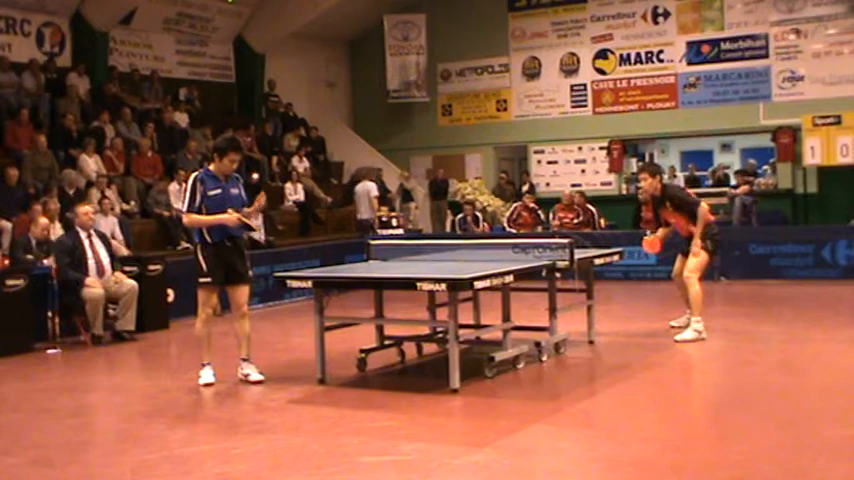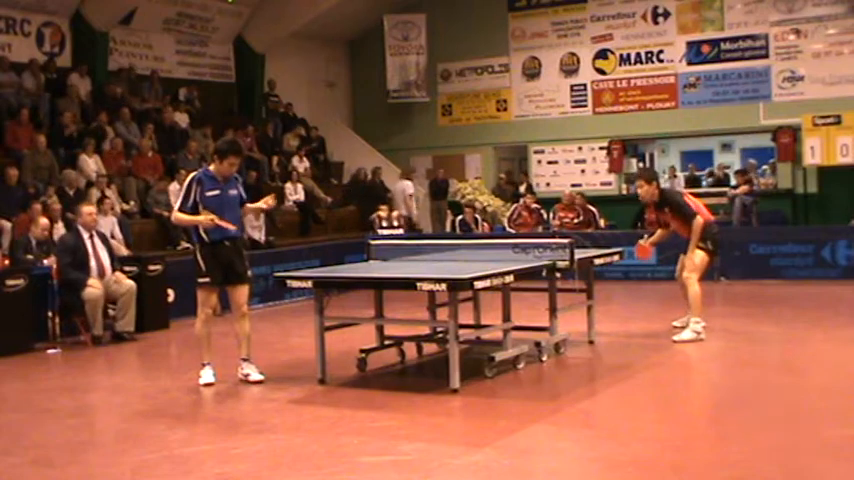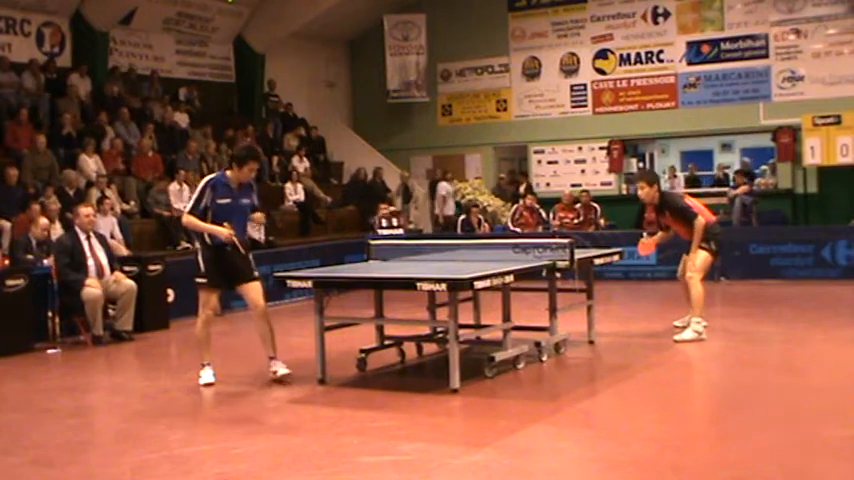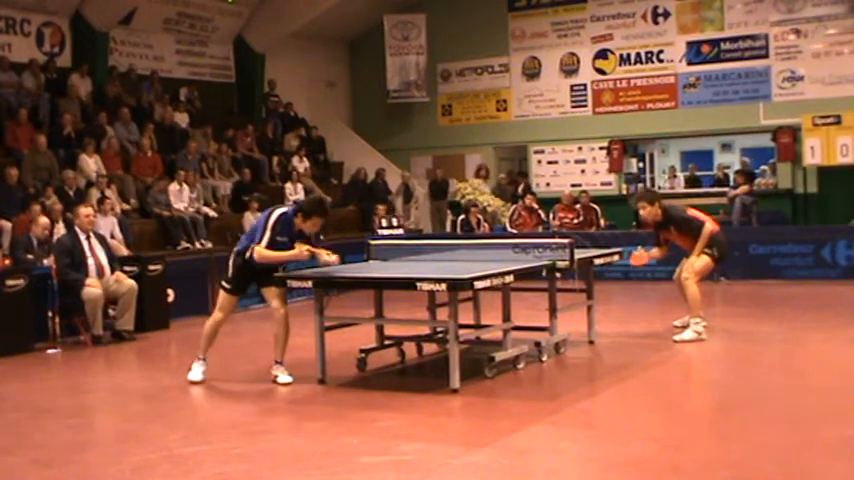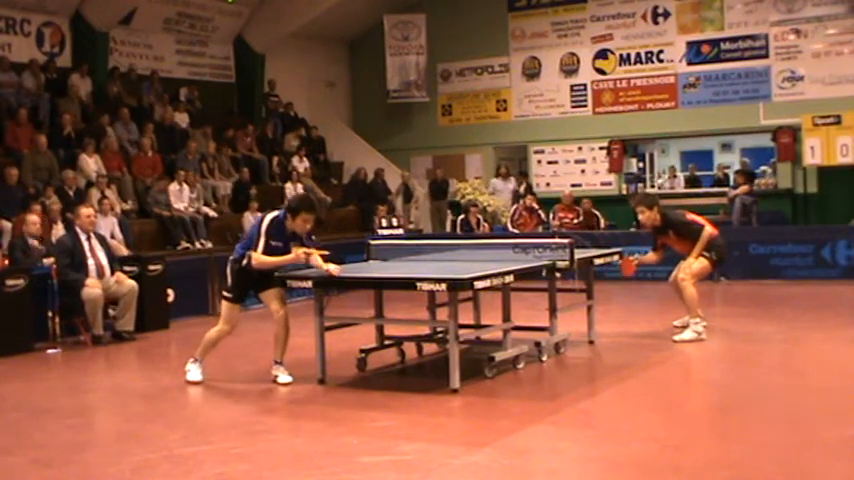
dt=0.7s
person 1, frame 1
left shoulder: (236, 180)
right shoulder: (199, 180)
right elbow: (188, 219)
left wrist: (255, 208)
right wrist: (221, 218)
left hip: (236, 247)
right hip: (211, 250)
left knee: (242, 309)
right knee: (206, 311)
left ankle: (245, 363)
right ankle: (206, 366)
person 1, frame 2
left shoulder: (235, 181)
right shoulder: (196, 180)
right elbow: (176, 216)
left wrist: (259, 205)
right wrist: (198, 220)
left hip: (235, 248)
right hip: (209, 250)
left knee: (242, 310)
right knee: (206, 311)
left ankle: (245, 363)
right ankle: (206, 366)
person 1, frame 3
left shoulder: (249, 187)
right shoulder: (210, 184)
right elbow: (186, 218)
left wrist: (258, 217)
right wrist: (215, 229)
left hip: (239, 252)
right hip: (213, 253)
left knee: (260, 307)
right knee: (207, 313)
left ankle: (274, 361)
right ankle: (206, 367)
person 1, frame 4
left shoulder: (311, 224)
right shoulder: (276, 217)
left elbow: (317, 251)
right elbow: (259, 255)
left wrist: (326, 258)
right wrist: (293, 254)
left hip: (270, 267)
right hip: (245, 260)
left knee: (281, 311)
right knee: (220, 315)
left ankle: (278, 366)
right ankle: (200, 361)
person 1, frame 5
left shoulder: (302, 227)
right shoulder: (269, 222)
left elbow: (310, 254)
right elbow: (257, 261)
left wrist: (324, 266)
right wrist: (291, 258)
left hip: (267, 271)
right hip: (242, 267)
left knee: (281, 313)
right knee: (226, 327)
left ankle: (278, 366)
right ankle: (195, 362)
person 2, frame 1
left shoulder: (673, 192)
right shoulder: (656, 201)
left elbow: (703, 208)
right elbow: (666, 226)
left wrist: (697, 238)
right wrist: (655, 238)
left hip: (705, 235)
right hip: (691, 237)
left knee: (690, 276)
right knee: (677, 275)
left ankle: (697, 327)
right ankle: (691, 315)
person 2, frame 2
left shoulder: (672, 198)
right shoulder: (657, 204)
left elbow: (698, 221)
right elbow: (665, 228)
left wrist: (691, 252)
right wrist: (649, 241)
left hip: (706, 235)
right hip: (694, 236)
left knee: (689, 276)
right knee: (681, 275)
left ankle: (696, 327)
right ankle: (694, 315)
person 2, frame 3
left shoulder: (672, 201)
right shoulder: (658, 207)
left elbow: (699, 221)
right elbow: (666, 231)
left wrist: (693, 252)
right wrist: (652, 241)
left hip: (708, 235)
right hip: (696, 237)
left knee: (692, 276)
right knee: (682, 275)
left ankle: (697, 327)
right ankle: (696, 316)
person 2, frame 4
left shoulder: (675, 215)
right shoulder: (658, 224)
left elbow: (707, 227)
right elbow: (662, 250)
left wrist: (694, 255)
right wrist: (646, 255)
left hip: (714, 243)
right hip: (699, 246)
left knee: (688, 276)
right knee: (679, 278)
left ankle: (697, 328)
right ankle: (696, 316)
person 2, frame 5
left shoulder: (674, 220)
right shoulder: (657, 228)
left elbow: (707, 230)
right elbow: (657, 255)
left wrist: (692, 257)
right wrist: (639, 260)
left hip: (712, 247)
right hip: (696, 250)
left knee: (685, 277)
right knee: (675, 280)
left ankle: (697, 327)
right ankle: (696, 316)
person 3, frame 1
left shoulder: (101, 236)
right shoulder: (65, 241)
left elbow: (113, 259)
right elbow: (63, 271)
left wrist: (117, 271)
right wrist: (85, 279)
left hip: (108, 280)
right hip: (85, 284)
left knee: (131, 286)
right knee: (96, 294)
left ankle: (122, 329)
right ankle: (97, 333)
person 3, frame 2
left shoulder: (101, 236)
right shoulder: (67, 240)
left elbow: (112, 260)
right elbow: (65, 270)
left wrist: (116, 272)
right wrist: (87, 280)
left hip: (108, 280)
right hip: (83, 285)
left knee: (129, 286)
right knee: (95, 294)
left ankle: (121, 330)
right ankle: (97, 334)
person 3, frame 3
left shoulder: (100, 237)
right shoulder: (64, 241)
left elbow: (112, 259)
right elbow: (63, 272)
left wrist: (116, 271)
right wrist: (85, 280)
left hip: (108, 280)
right hip: (83, 284)
left knee: (130, 286)
right knee: (95, 294)
left ankle: (120, 329)
right ankle: (97, 334)
person 3, frame 4
left shoulder: (99, 237)
right shoulder: (64, 242)
left elbow: (112, 260)
right elbow: (63, 272)
left wrist: (116, 271)
right wrist: (85, 280)
left hip: (108, 280)
right hip: (84, 284)
left knee: (130, 285)
right knee: (95, 294)
left ankle: (121, 329)
right ankle: (97, 334)
person 3, frame 5
left shoulder: (100, 238)
right shoulder: (65, 242)
left elbow: (112, 260)
right elbow: (63, 271)
left wrist: (117, 271)
right wrist: (85, 280)
left hip: (108, 280)
right hip: (85, 284)
left knee: (131, 286)
right knee: (95, 294)
left ankle: (122, 329)
right ankle: (97, 334)
